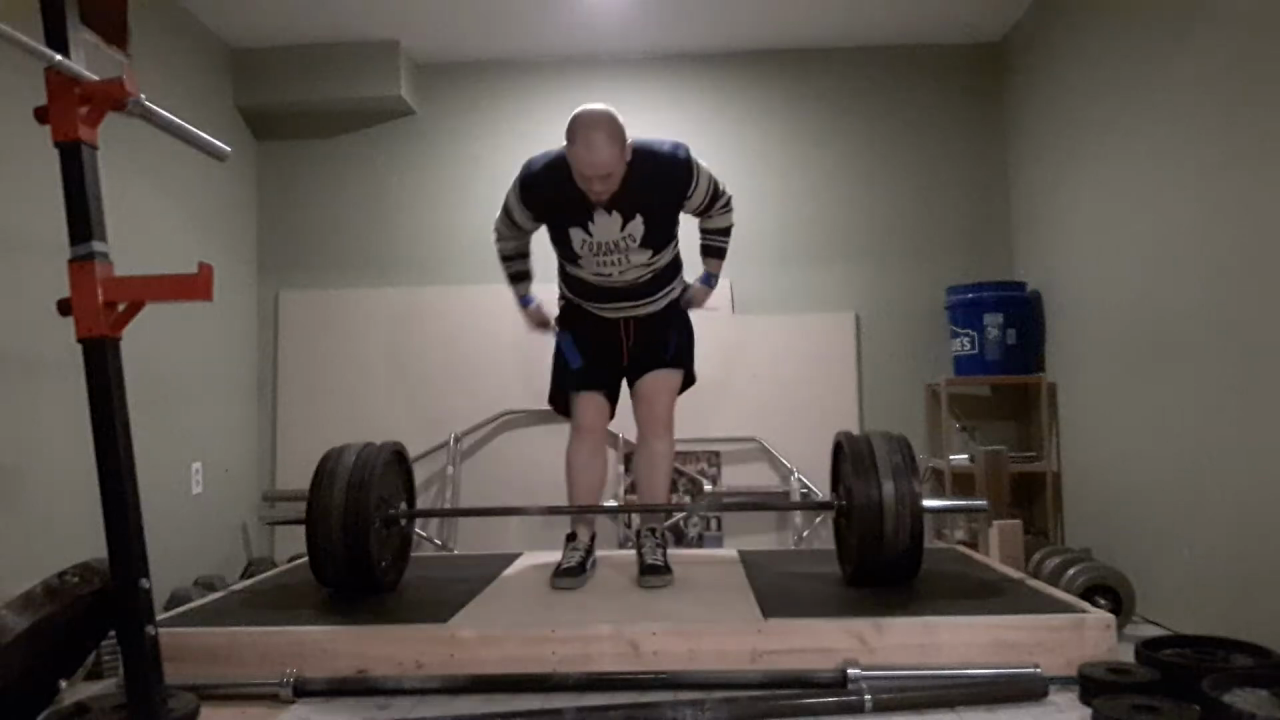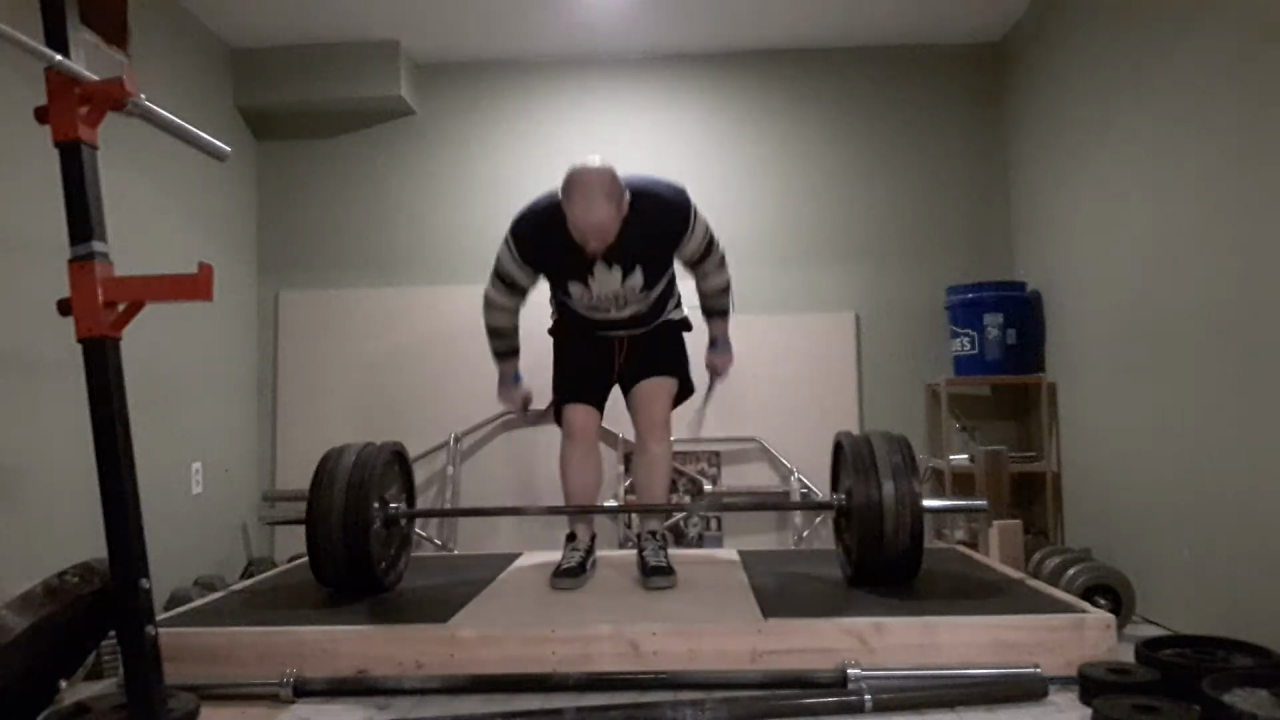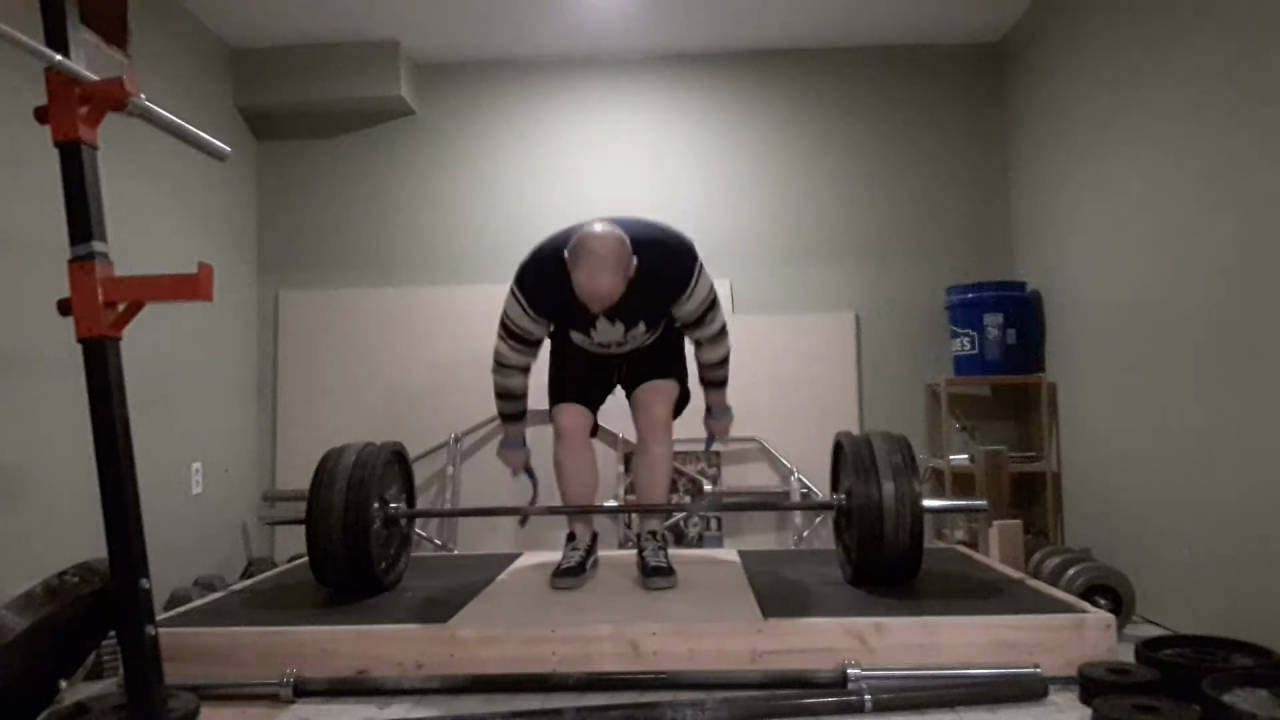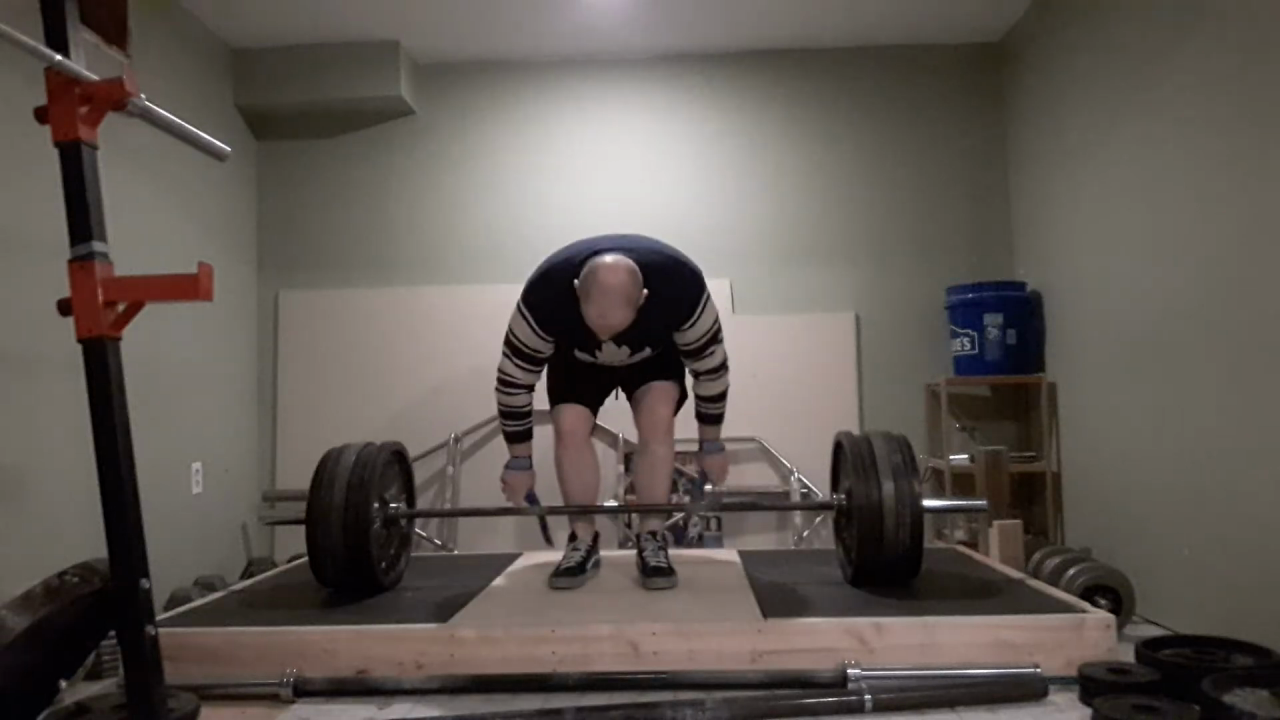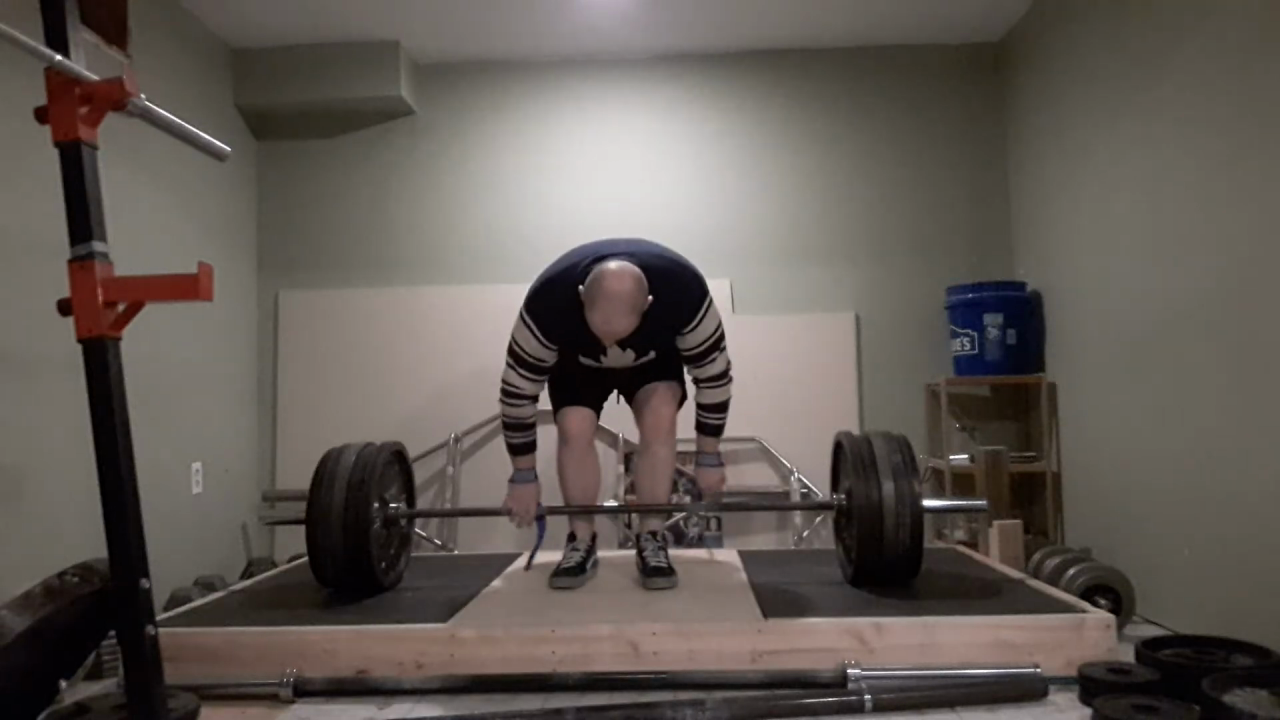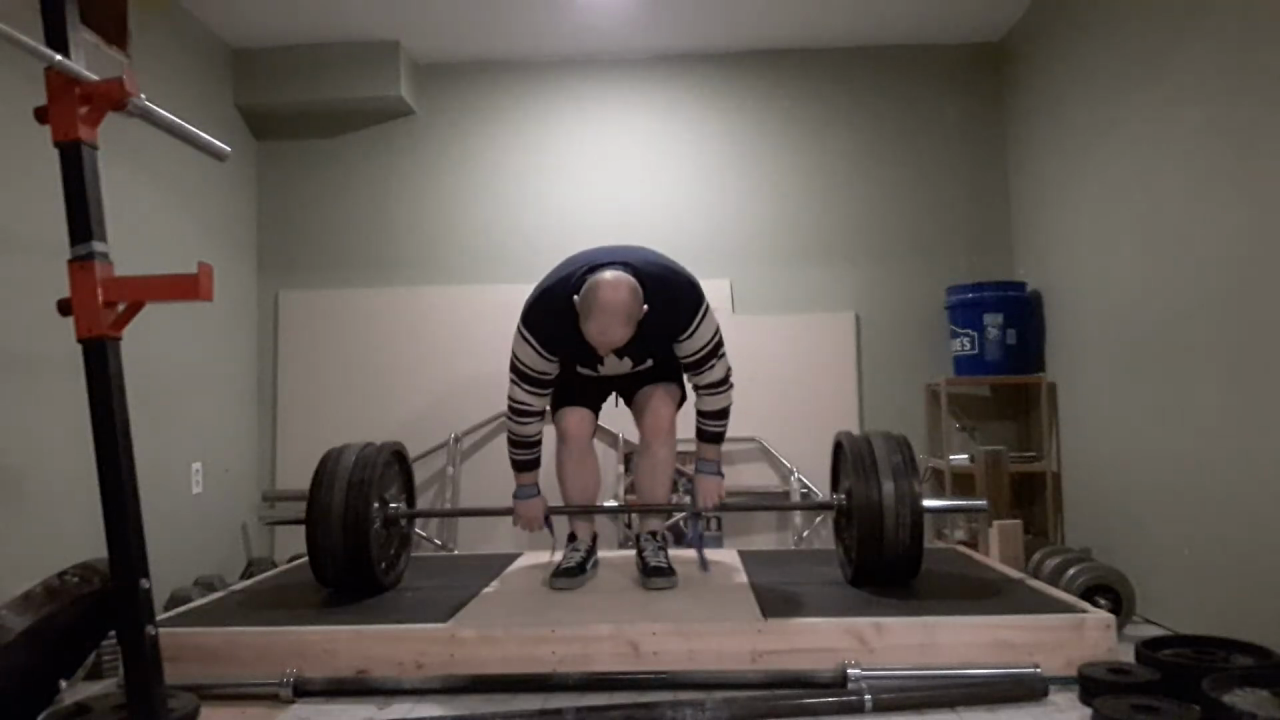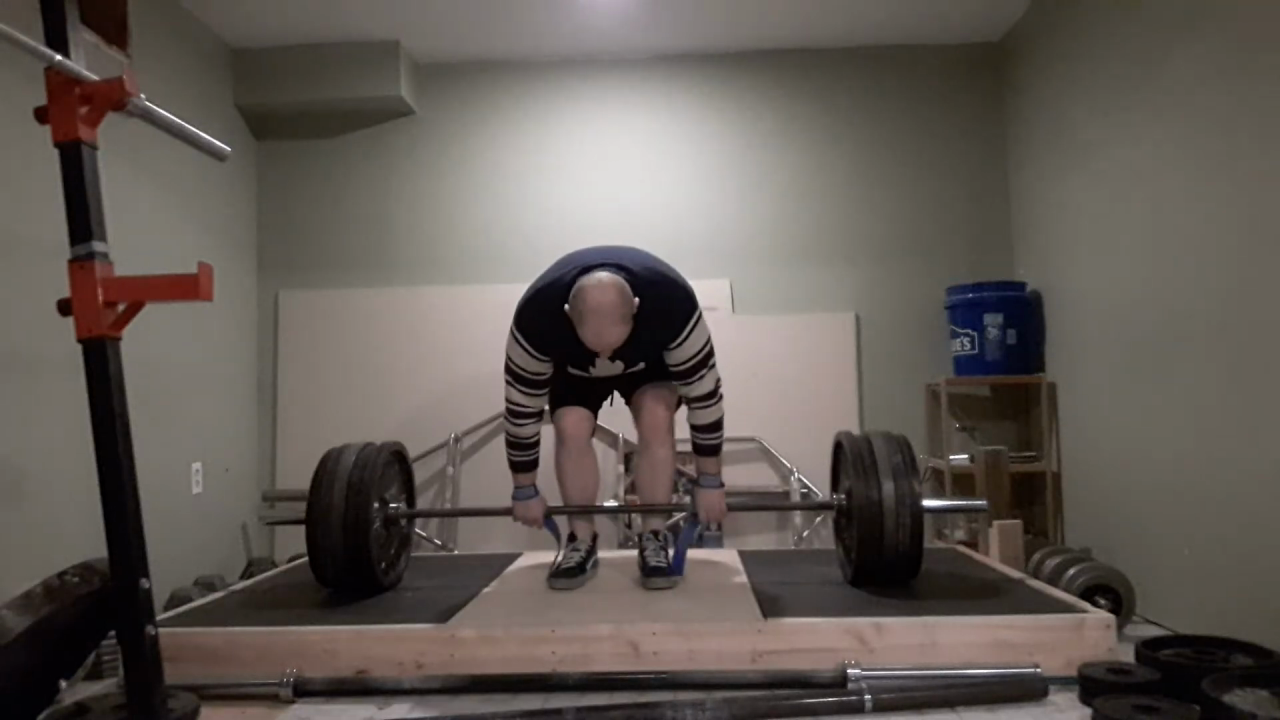
dt=0.2s
person 1, frame 1
left shoulder: (671, 166)
right shoulder: (538, 180)
left elbow: (718, 209)
right elbow: (510, 236)
left wrist: (709, 276)
right wrist: (525, 299)
left hip: (660, 315)
right hip: (586, 320)
left knee: (656, 420)
right knee: (588, 422)
left ankle: (651, 538)
right ankle: (581, 540)
person 1, frame 2
left shoulder: (668, 208)
right shoulder: (533, 228)
left elbow: (711, 267)
right elbow: (501, 302)
left wrist: (719, 339)
right wrist: (509, 376)
left hip: (654, 329)
right hip: (581, 336)
left knee: (653, 419)
right knee: (578, 426)
left ankle: (652, 539)
right ankle: (581, 541)
person 1, frame 3
left shoulder: (673, 260)
right shoulder: (539, 275)
left elbow: (710, 333)
right elbow: (511, 359)
left wrist: (717, 406)
right wrist: (513, 438)
left hip: (654, 345)
right hip: (577, 353)
left knee: (656, 419)
right knee: (569, 426)
left ankle: (651, 540)
right ankle: (582, 540)
person 1, frame 4
left shoulder: (681, 284)
right shoulder: (545, 293)
left elbow: (711, 367)
right elbow: (513, 379)
left wrist: (711, 445)
right wrist: (520, 462)
left hip: (654, 352)
right hip: (575, 358)
left knee: (657, 421)
right knee: (570, 427)
left ankle: (651, 539)
right ankle: (583, 541)
person 1, frame 5
left shoulder: (683, 289)
right shoulder: (549, 300)
left elbow: (714, 374)
right elbow: (519, 389)
left wrist: (708, 458)
right wrist: (523, 476)
left hip: (655, 354)
right hip: (575, 360)
left knee: (659, 421)
right knee: (574, 429)
left ankle: (651, 540)
right ankle: (581, 541)
person 1, frame 6
left shoulder: (679, 296)
right shoulder: (544, 313)
left elbow: (714, 381)
right elbow: (525, 406)
left wrist: (709, 469)
right wrist: (526, 489)
left hip: (653, 358)
left knee: (659, 421)
right knee: (573, 430)
left ankle: (651, 540)
right ankle: (582, 541)
person 1, frame 7
left shoulder: (672, 301)
right shoulder: (537, 314)
left elbow: (703, 393)
right elbow: (523, 407)
left wrist: (709, 481)
right wrist: (525, 490)
left hip: (648, 359)
left knee: (657, 421)
right knee: (571, 430)
left ankle: (654, 539)
right ankle: (582, 541)
